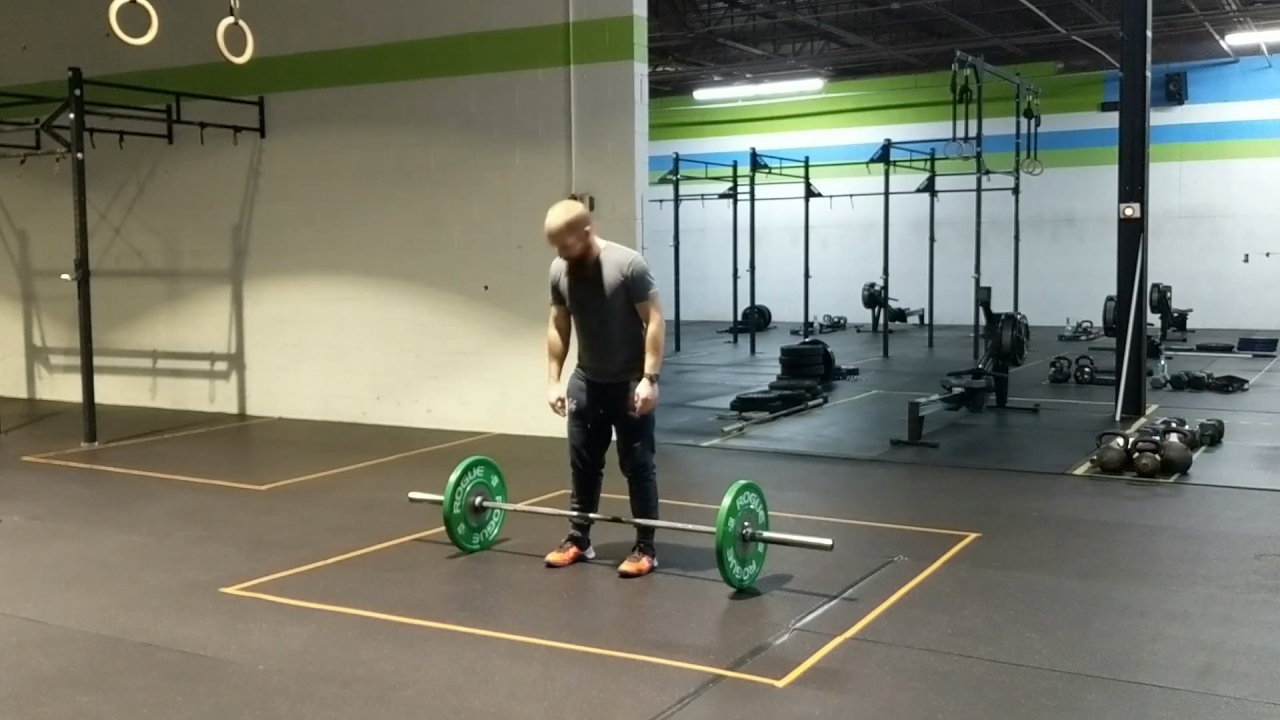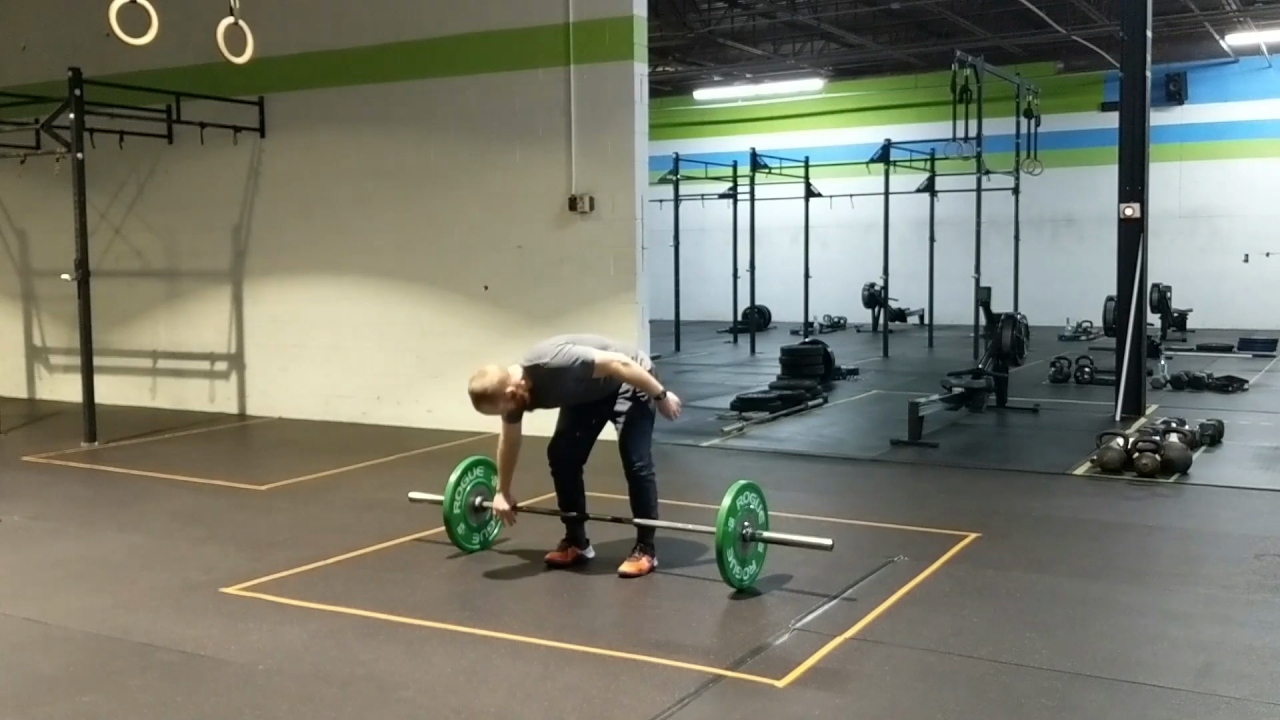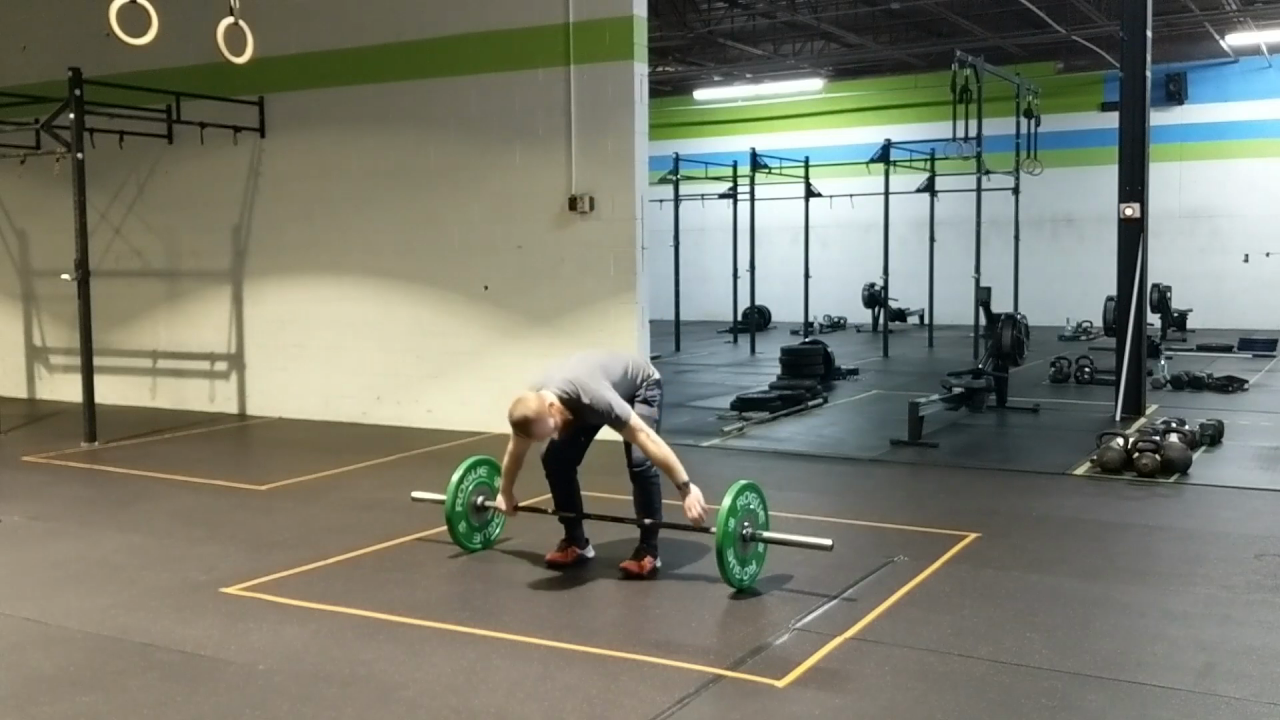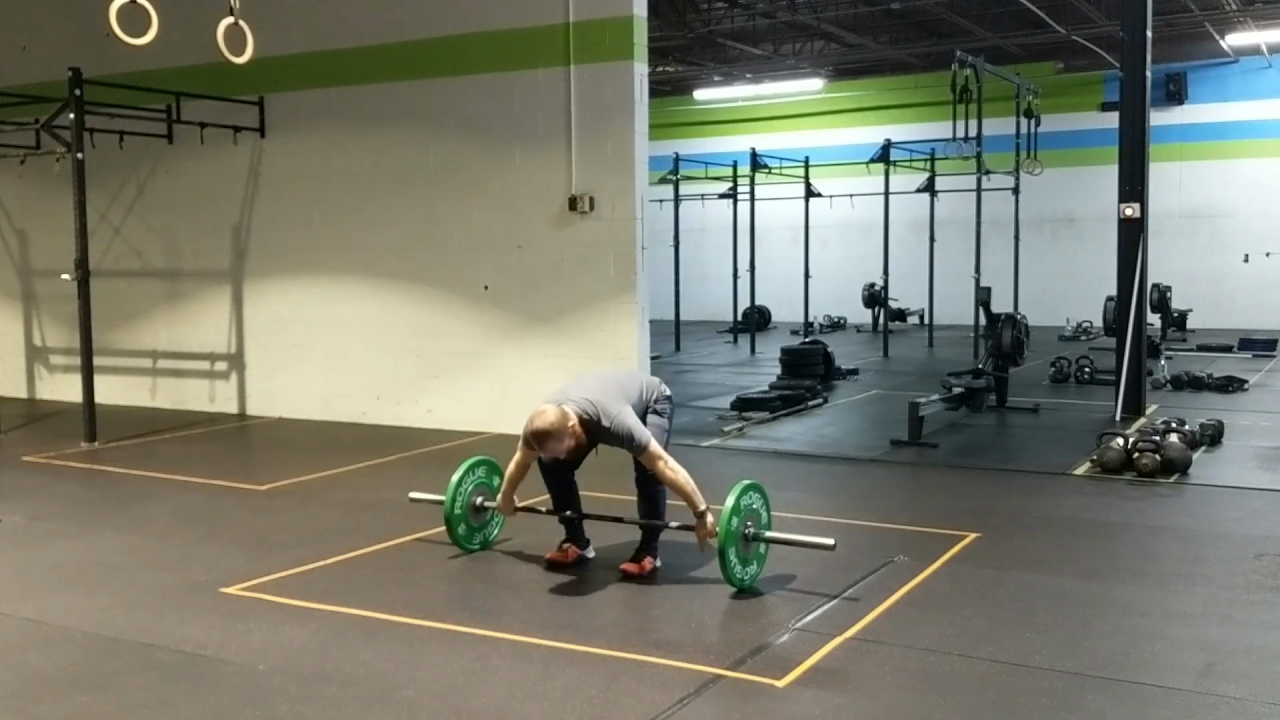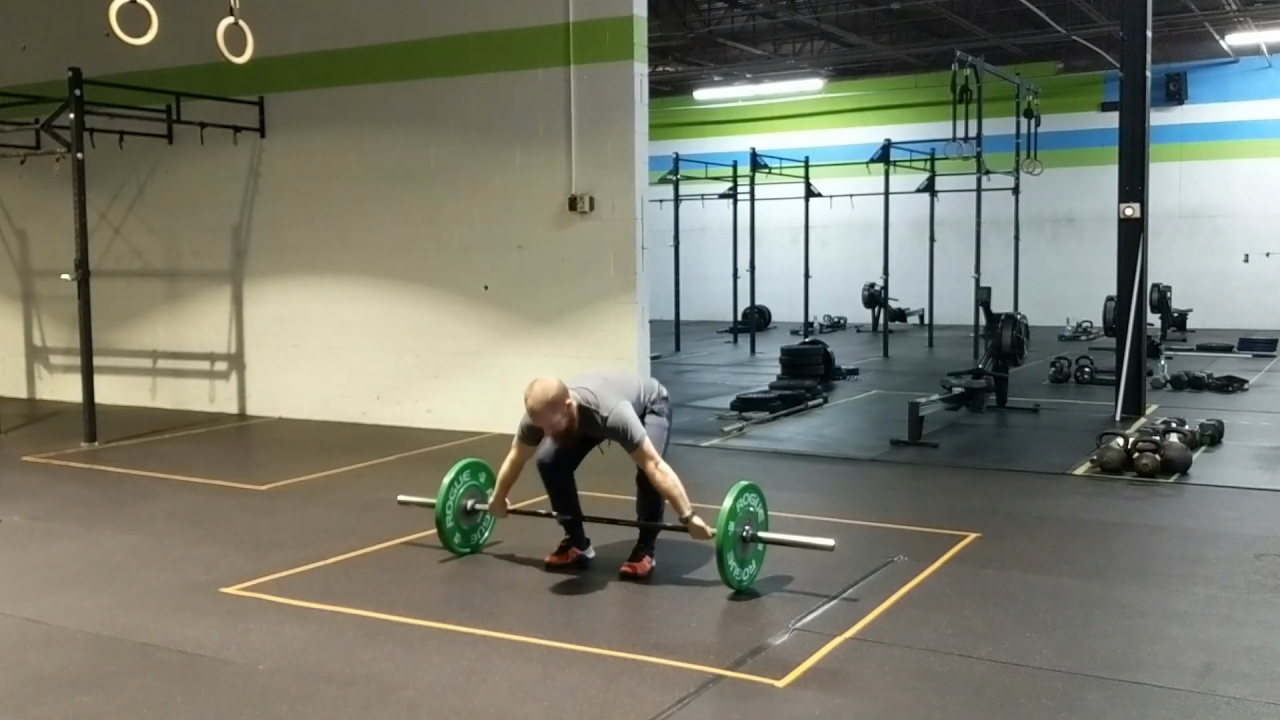
dt=0.7s
person 1, frame 1
left shoulder: (628, 264)
right shoulder: (559, 271)
left elbow: (654, 321)
right elbow: (558, 327)
left wrist: (649, 379)
right wrist: (554, 381)
left hip: (629, 385)
right hip: (586, 383)
left knee: (637, 466)
right knee: (583, 465)
left ankle: (645, 548)
right ankle: (578, 540)
person 1, frame 2
left shoulder: (555, 363)
right shoulder: (512, 388)
left elbow: (619, 363)
right elbow: (509, 442)
left wrist: (661, 397)
right wrist: (503, 492)
left hip: (629, 383)
right hip: (588, 392)
left knee: (636, 461)
right knee: (560, 456)
left ankle: (645, 549)
right ankle: (577, 542)
person 1, frame 3
left shoulder: (591, 396)
right shoulder: (532, 409)
left elbow: (645, 438)
right elbow: (516, 451)
left wrist: (686, 487)
right wrist: (506, 493)
left hip: (640, 384)
left knee: (640, 462)
right knee: (555, 458)
left ankle: (648, 550)
right ankle: (575, 542)
person 1, frame 4
left shoulder: (614, 421)
right shoulder: (543, 425)
left elbow: (666, 466)
right elbow: (522, 460)
left wrist: (702, 514)
right wrist: (506, 496)
left hip: (651, 400)
right hip: (599, 403)
left knee: (648, 469)
right knee: (549, 463)
left ankle: (648, 550)
right ankle: (577, 542)
person 1, frame 5
left shoulder: (612, 412)
right shoulder: (538, 414)
left elbow: (655, 467)
right elbow: (515, 459)
left wrist: (689, 517)
right wrist: (498, 498)
left hip: (648, 404)
left knee: (648, 469)
right knee: (549, 462)
left ankle: (645, 550)
right ankle: (576, 543)
